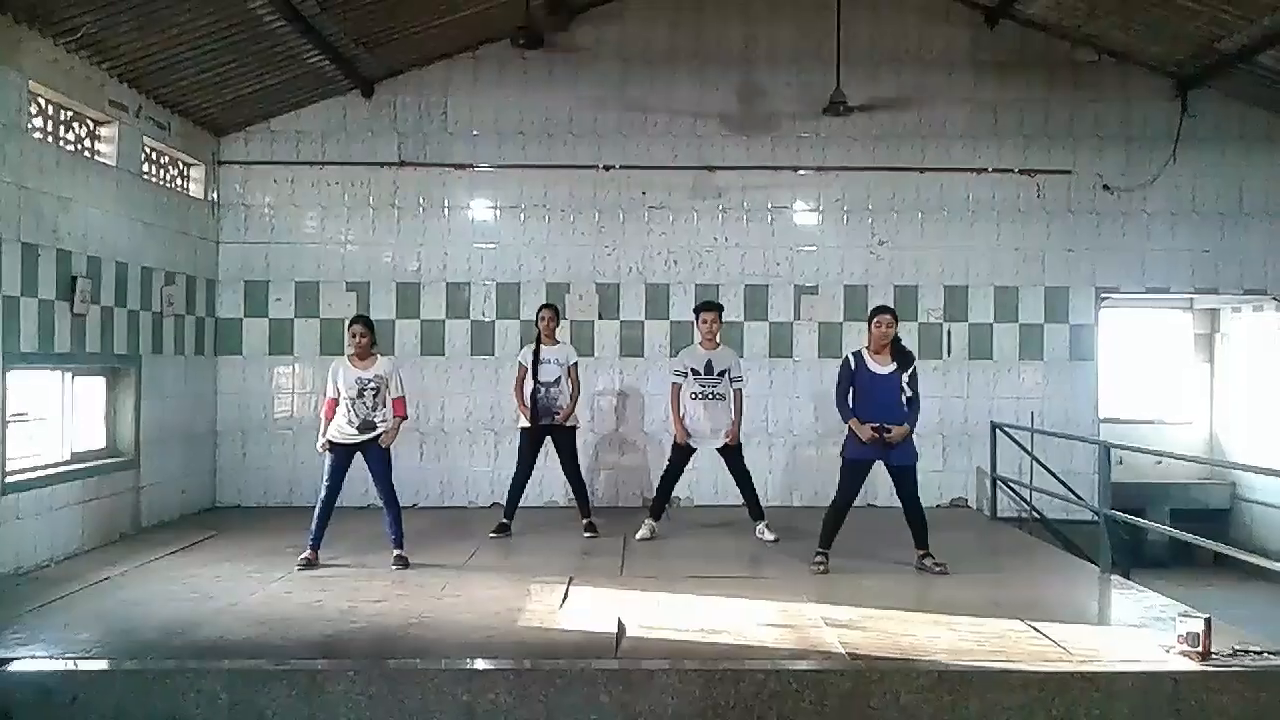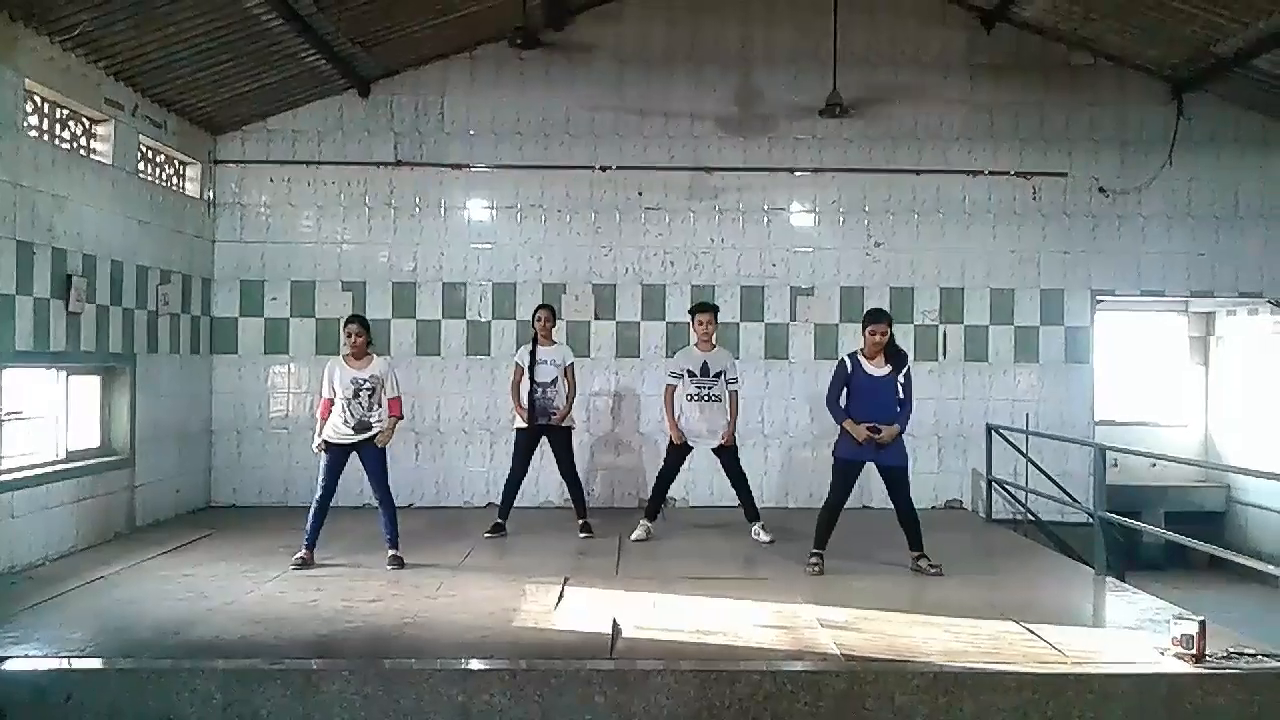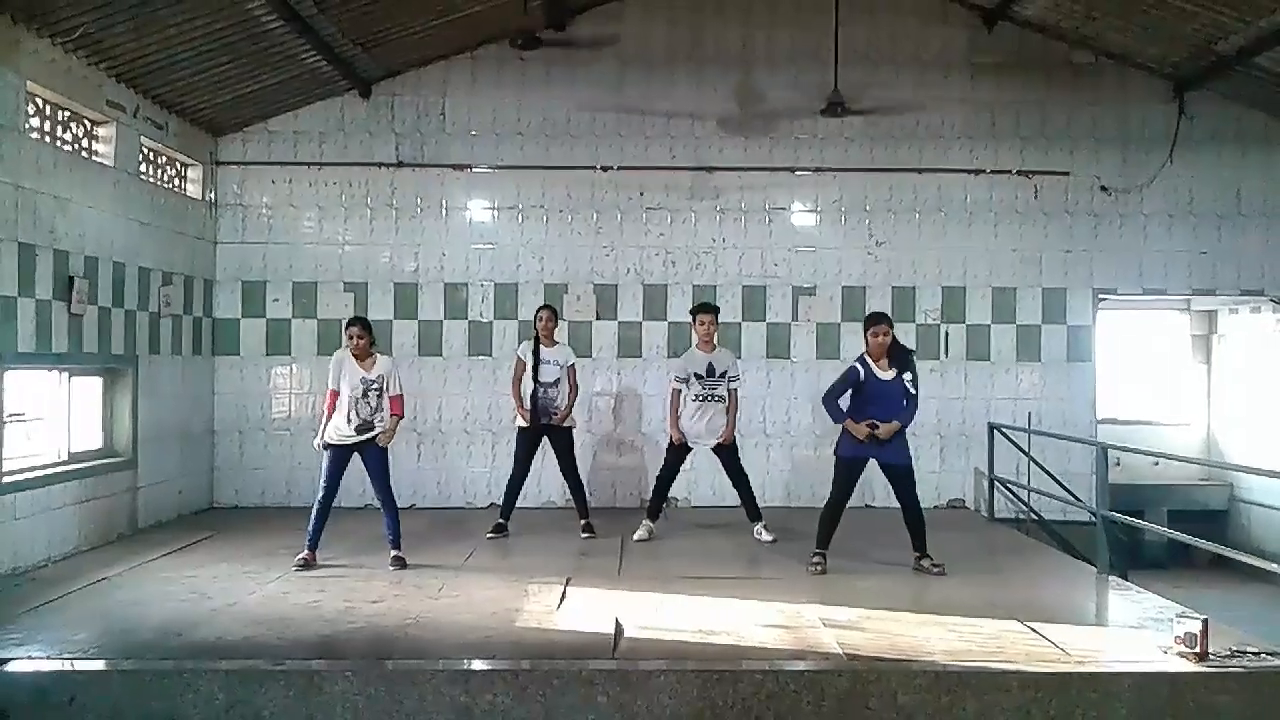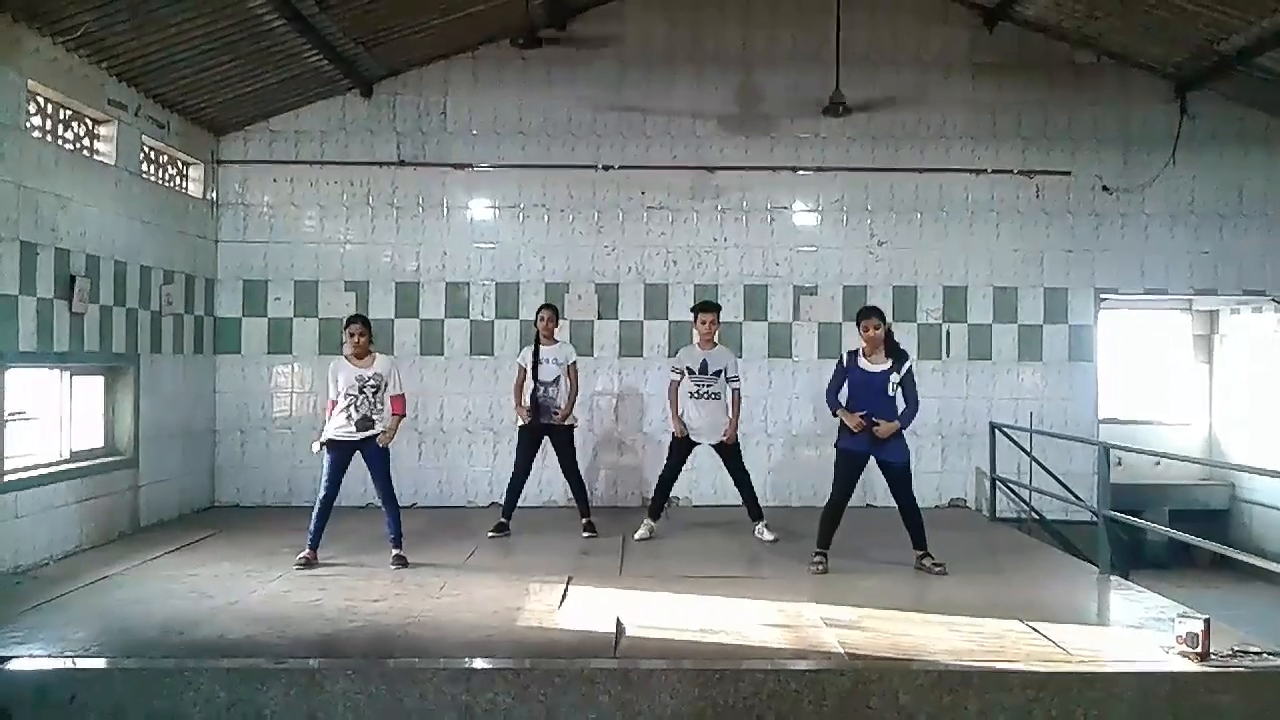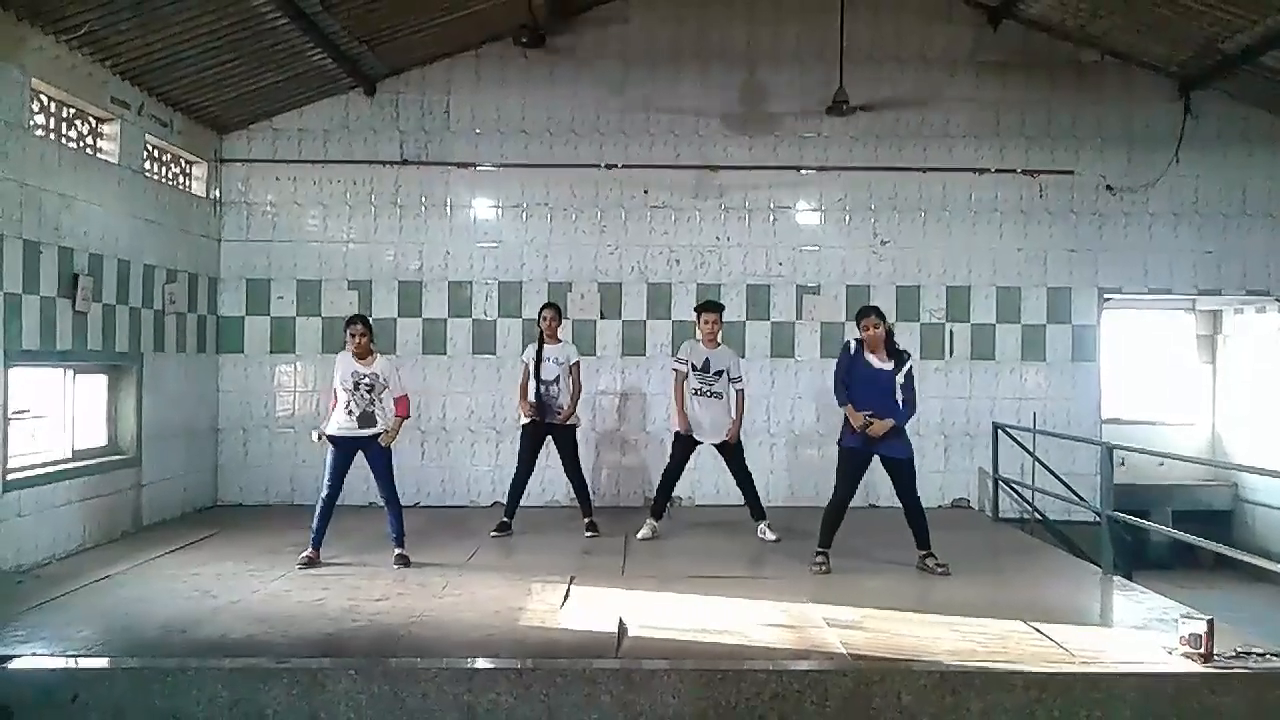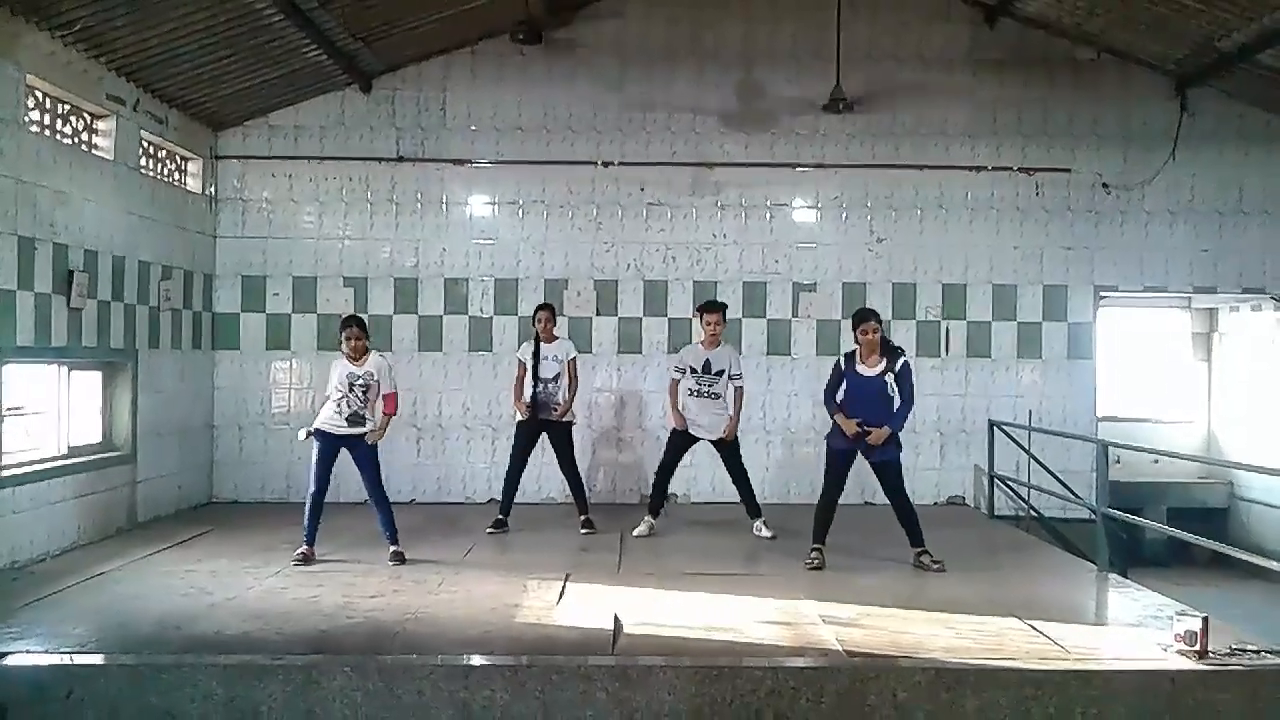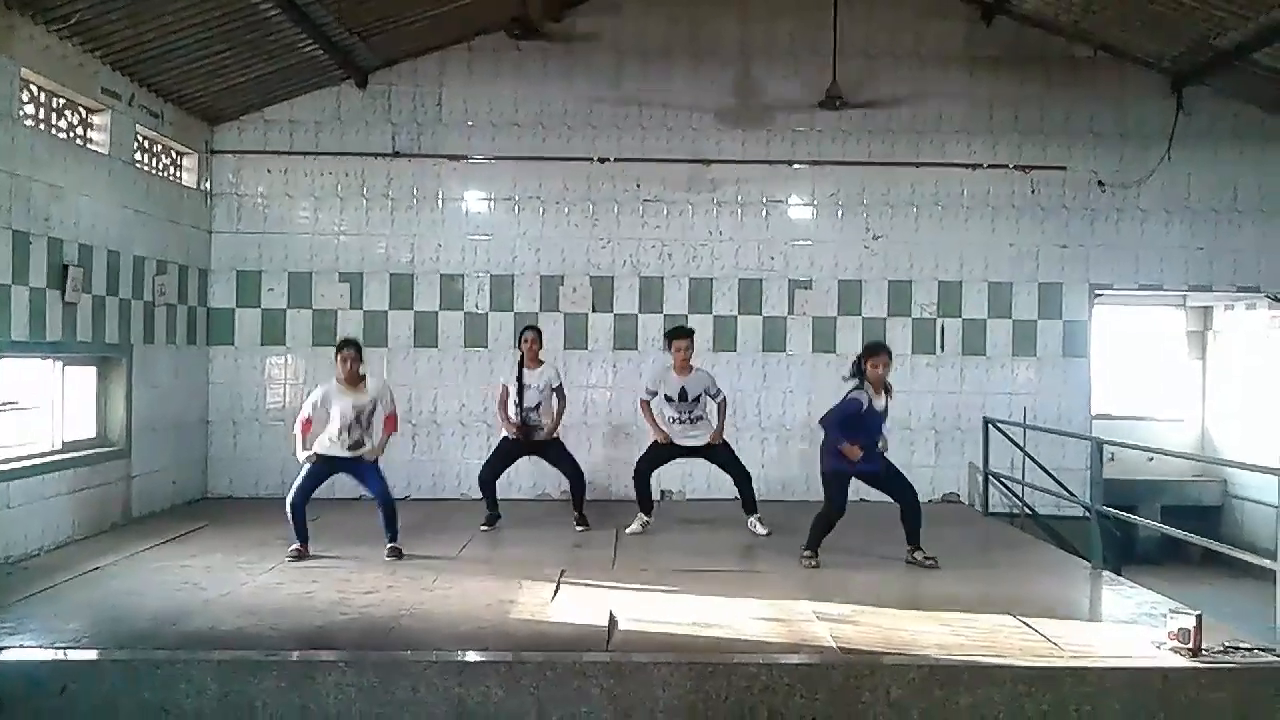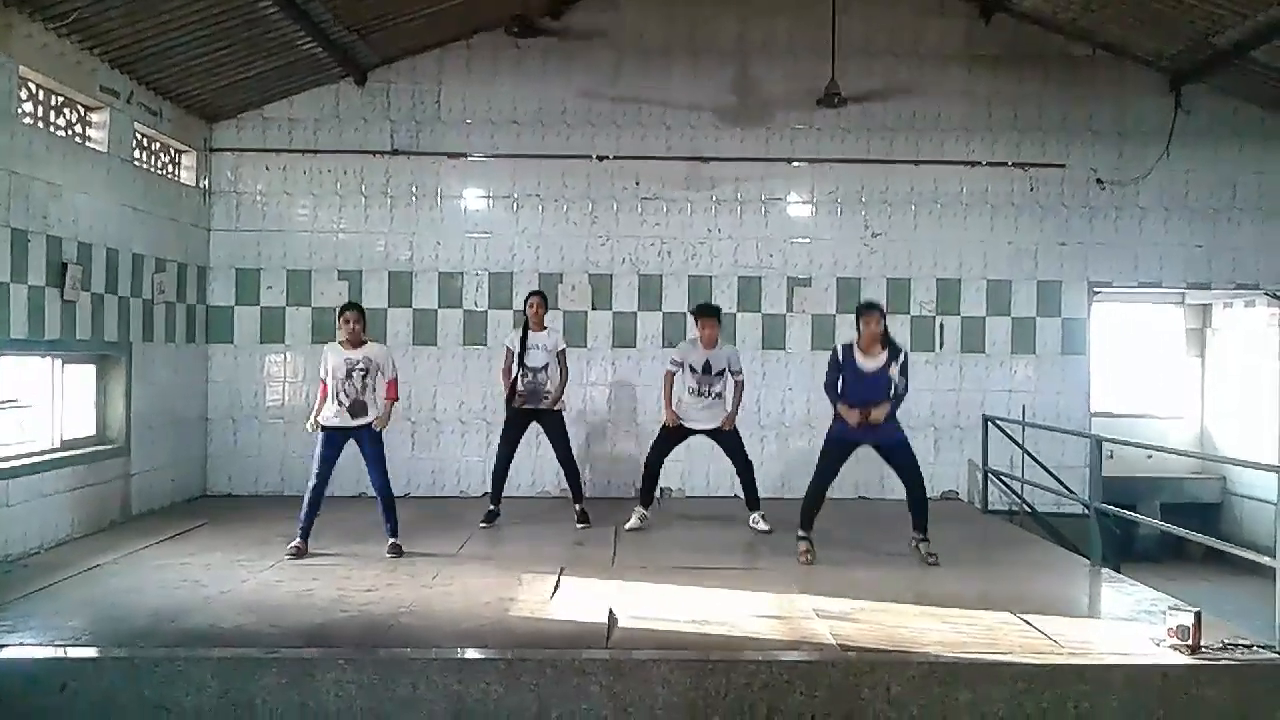
dt=0.4s
person 1, frame 1
left shoulder: (905, 362)
right shoulder: (854, 360)
left elbow: (914, 402)
right elbow: (841, 399)
left wrist: (906, 428)
right wrist: (856, 426)
left hip: (899, 441)
right hip: (861, 439)
left knee: (911, 499)
right knee: (843, 498)
left ankle: (923, 555)
right ankle: (822, 552)
person 1, frame 2
left shoulder: (899, 363)
right shoulder: (849, 363)
left elbow: (907, 403)
right elbow: (832, 400)
left wrist: (896, 428)
right wrist: (851, 427)
left hip: (890, 442)
right hip: (853, 441)
left knee: (903, 500)
right knee: (835, 499)
left ankle: (918, 556)
right ankle: (816, 553)
person 1, frame 3
left shoulder: (905, 362)
right shoulder: (860, 368)
left elbow: (912, 402)
right elbow: (829, 399)
left wrist: (895, 425)
right wrist: (852, 426)
left hip: (892, 441)
right hip: (855, 440)
left knee: (910, 499)
right knee: (838, 498)
left ankle: (921, 556)
right ankle: (819, 553)
person 1, frame 4
left shoulder: (900, 361)
right shoulder: (849, 360)
left elbow: (912, 402)
right elbow: (831, 393)
left wrist: (896, 425)
right wrist: (845, 416)
left hip: (890, 438)
right hip: (853, 436)
left knee: (906, 498)
right knee: (839, 496)
left ankle: (922, 555)
right ankle: (820, 552)
person 1, frame 5
left shoulder: (902, 361)
right shoulder: (852, 350)
left elbow: (910, 405)
right elbow: (839, 381)
left wrist: (888, 423)
right wrist: (850, 412)
left hip: (893, 437)
right hip: (857, 435)
left knee: (910, 497)
right knee: (842, 495)
left ankle: (925, 554)
right ankle: (822, 552)
person 1, frame 6
left shoulder: (897, 361)
right shoulder: (846, 362)
left elbow: (906, 402)
right elbow: (829, 395)
left wrist: (887, 430)
right wrist: (841, 420)
left hip: (882, 438)
right hip: (844, 437)
left knee: (898, 495)
right knee: (830, 492)
left ankle: (920, 551)
right ankle: (816, 549)
person 1, frame 7
left shoulder: (882, 391)
right shoulder: (859, 397)
right elbow: (827, 421)
left wrist: (880, 439)
right wrist: (846, 448)
left hip: (869, 457)
right hip: (839, 458)
left knee: (909, 496)
right knee: (835, 507)
left ankle: (914, 549)
right ankle: (810, 549)
person 1, frame 8
left shoulder: (896, 355)
right shoulder: (843, 354)
left elbow: (901, 390)
right elbow: (830, 386)
left wrist: (886, 407)
right wrist: (844, 410)
left hip: (885, 428)
right hip: (846, 428)
left knee: (915, 479)
right knee: (821, 478)
left ankle: (920, 538)
right ankle: (804, 535)
person 2, frame 1
left shoulder: (387, 365)
right shoulder: (338, 366)
left elbow: (399, 403)
right elbow: (330, 404)
left wrist: (393, 430)
right wrist: (322, 434)
left hip: (375, 438)
right hip: (340, 437)
left knee: (386, 493)
right knee: (327, 494)
left ankle: (398, 549)
right ankle: (312, 550)
person 2, frame 2
left shoulder: (382, 365)
right shoulder: (334, 366)
left elbow: (394, 403)
right elbow: (326, 404)
left wrist: (389, 430)
right wrist: (318, 435)
left hip: (370, 437)
right hip: (336, 438)
left knee: (382, 493)
right knee: (323, 494)
left ankle: (393, 549)
right ankle: (307, 550)
person 2, frame 3
left shoulder: (386, 364)
right shoulder: (340, 359)
left elbow: (396, 402)
right elbow: (331, 398)
left wrist: (391, 430)
right wrist: (321, 432)
left hip: (372, 438)
right hip: (338, 438)
left knee: (384, 493)
right knee: (325, 494)
left ankle: (396, 550)
right ankle: (309, 551)
person 2, frame 4
left shoulder: (385, 363)
right shoulder: (337, 365)
left elbow: (398, 401)
right elbow: (333, 404)
left wrist: (391, 431)
right wrist: (324, 434)
left hip: (373, 437)
right hip: (340, 437)
left knee: (386, 492)
right knee: (326, 493)
left ankle: (397, 549)
right ankle: (311, 550)
person 2, frame 5
left shoulder: (385, 364)
right shoulder: (342, 358)
left elbow: (402, 402)
right elbow: (336, 397)
left wrist: (393, 431)
right wrist: (325, 427)
left hip: (375, 436)
right hip: (341, 435)
left knee: (388, 492)
right knee: (329, 492)
left ankle: (399, 548)
right ankle: (314, 549)
person 2, frame 6
left shoulder: (378, 362)
right shoulder: (337, 364)
left elbow: (390, 399)
right elbow: (331, 399)
left wrist: (380, 429)
right wrist: (314, 426)
left hip: (362, 434)
right hip: (328, 431)
left knee: (375, 490)
right knee: (317, 489)
left ankle: (394, 545)
right ankle: (308, 546)
person 2, frame 7
left shoulder: (377, 388)
right shoulder: (327, 391)
left elbow: (390, 417)
right elbow: (303, 420)
left wrist: (379, 447)
right wrist: (302, 450)
left hip: (361, 456)
right hip: (327, 454)
left knee: (384, 497)
right knee: (295, 499)
left ankle: (392, 542)
right ankle: (301, 543)
person 2, frame 8
left shoulder: (378, 351)
right shoulder: (329, 351)
left elbow: (391, 385)
right elbow: (324, 386)
left wrist: (385, 415)
right wrist: (314, 415)
left hip: (366, 426)
right hip: (332, 425)
left knee: (380, 481)
right knee: (317, 480)
left ankle: (392, 537)
right ankle: (301, 538)
person 3, frame 1
left shoulder: (730, 356)
right shoulder: (686, 355)
left elbow: (737, 393)
right elbow: (675, 391)
left wrist: (736, 426)
right wrist: (678, 425)
left hip: (723, 430)
right hip: (690, 429)
left knee: (741, 475)
right knee: (671, 473)
left ankle: (760, 523)
right ankle: (651, 521)
person 3, frame 2
left shoulder: (726, 358)
right shoulder: (682, 357)
left elbow: (733, 394)
right elbow: (669, 392)
left wrist: (732, 428)
right wrist: (672, 426)
left hip: (719, 431)
right hip: (686, 430)
left knee: (737, 476)
right knee: (666, 475)
left ankle: (756, 524)
right ankle: (647, 522)
person 3, frame 3
left shoulder: (728, 358)
right shoulder: (686, 359)
left elbow: (733, 394)
right elbow: (676, 393)
left wrist: (731, 426)
right wrist: (673, 427)
left hip: (719, 430)
right hip: (686, 429)
left knee: (738, 476)
right knee: (666, 474)
left ankle: (758, 524)
right ankle: (649, 522)
person 3, frame 4
left shoulder: (727, 356)
right shoulder: (684, 354)
left elbow: (735, 392)
right elbow: (673, 387)
left wrist: (734, 424)
right wrist: (675, 419)
left hip: (721, 428)
right hip: (687, 427)
left knee: (740, 474)
right knee: (669, 473)
left ankle: (759, 523)
right ankle: (650, 521)
person 3, frame 5
left shoulder: (730, 356)
right shoulder: (688, 348)
left elbow: (739, 391)
right elbow: (679, 381)
left wrist: (737, 425)
right wrist: (680, 414)
left hip: (723, 428)
right hip: (690, 425)
left knee: (742, 474)
right knee: (671, 472)
left ankle: (761, 523)
right ankle: (653, 521)
person 3, frame 6
left shoulder: (730, 354)
right shoulder: (687, 352)
left elbow: (738, 388)
right elbow: (674, 383)
left wrist: (734, 421)
right wrist: (675, 412)
left hip: (720, 426)
right hip: (687, 423)
left knee: (738, 472)
right knee: (665, 467)
left ankle: (757, 520)
right ankle: (650, 518)
person 3, frame 7
left shoulder: (704, 377)
right shoulder: (660, 376)
left elbow: (721, 400)
right elbow: (644, 401)
left wrist: (719, 429)
right wrist: (657, 429)
left hip: (705, 437)
right hip: (671, 438)
left knee: (740, 473)
right knee: (641, 470)
left ankle: (753, 517)
right ankle: (644, 516)
person 3, frame 8
left shoulder: (729, 352)
right shoulder: (685, 348)
left elbow: (739, 381)
right elbow: (669, 374)
left wrist: (733, 414)
right wrist: (668, 409)
left hip: (717, 419)
right hip: (683, 417)
left knee: (743, 462)
right knee: (654, 457)
left ankle: (755, 513)
right ankle: (643, 509)
person 4, frame 1
left shoulder: (567, 350)
right shoulder: (528, 351)
left elbow: (575, 384)
right elbow: (519, 384)
left wrist: (570, 409)
right wrist: (522, 407)
left hip: (562, 420)
right hip: (532, 420)
left knee: (572, 470)
right knee: (522, 471)
left ankle: (587, 519)
right ankle: (506, 521)
person 4, frame 2
left shoulder: (564, 351)
right shoulder: (525, 351)
left elbow: (572, 385)
right elbow: (515, 383)
left wrist: (567, 409)
right wrist: (518, 408)
left hip: (558, 421)
right hip: (529, 420)
left knee: (568, 471)
right knee: (517, 471)
left ankle: (583, 520)
right ankle: (501, 521)
person 4, frame 3
left shoulder: (565, 351)
right shoulder: (526, 347)
left elbow: (573, 385)
right elbow: (516, 380)
left wrist: (567, 410)
right wrist: (520, 407)
left hip: (559, 420)
right hip: (530, 420)
left knee: (570, 471)
right knee: (519, 471)
left ankle: (585, 520)
right ankle: (503, 521)
person 4, frame 4
left shoulder: (566, 349)
right shoulder: (528, 352)
left elbow: (574, 384)
right elbow: (519, 383)
left wrist: (568, 409)
right wrist: (518, 406)
left hip: (559, 420)
right hip: (531, 419)
left knee: (571, 470)
right knee: (520, 471)
left ankle: (586, 519)
right ankle: (504, 520)
person 4, frame 5
left shoulder: (569, 349)
right shoulder: (531, 349)
left elbow: (577, 384)
right elbow: (525, 381)
left wrist: (571, 409)
right wrist: (523, 402)
left hip: (562, 418)
right hip: (534, 417)
left knee: (573, 469)
right knee: (523, 469)
left ankle: (588, 519)
right ankle: (507, 520)
person 4, frame 6
left shoulder: (566, 346)
right shoulder: (527, 348)
left elbow: (573, 379)
right elbow: (519, 379)
left wrist: (568, 404)
right wrist: (517, 402)
left hip: (558, 415)
right hip: (530, 414)
left knee: (569, 466)
right knee: (515, 465)
left ankle: (584, 516)
right ankle: (502, 517)
person 4, frame 7
left shoulder: (550, 370)
right shoulder: (514, 371)
left elbow: (561, 399)
right elbow: (503, 399)
left wrist: (555, 424)
right wrist: (506, 422)
left hip: (545, 437)
right hip: (515, 437)
left knee: (575, 474)
right knee: (486, 475)
left ankle: (578, 513)
right ankle: (493, 512)
person 4, frame 8
left shoulder: (555, 336)
right shoulder: (516, 336)
left elbow: (563, 369)
right elbow: (507, 368)
left wrist: (558, 393)
right wrist: (508, 392)
left hip: (548, 406)
right hip: (520, 405)
left knee: (565, 455)
right knee: (504, 455)
left ankle: (579, 506)
right ankle: (494, 507)
